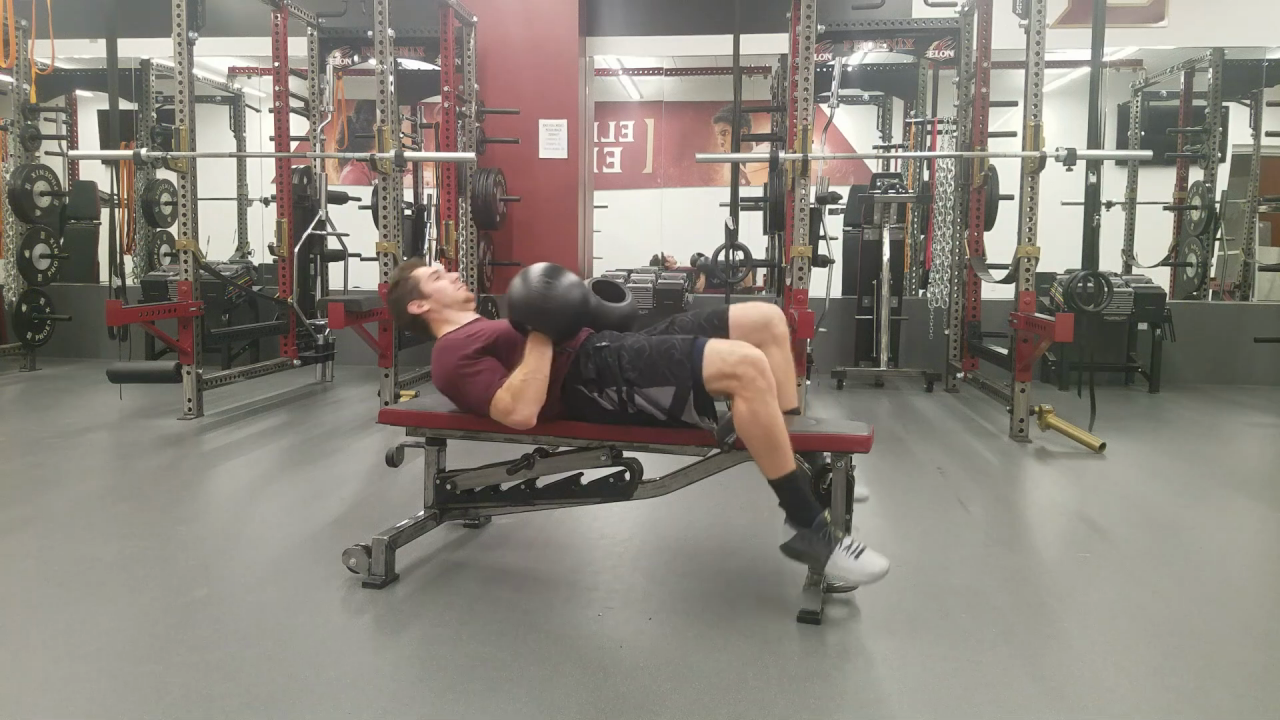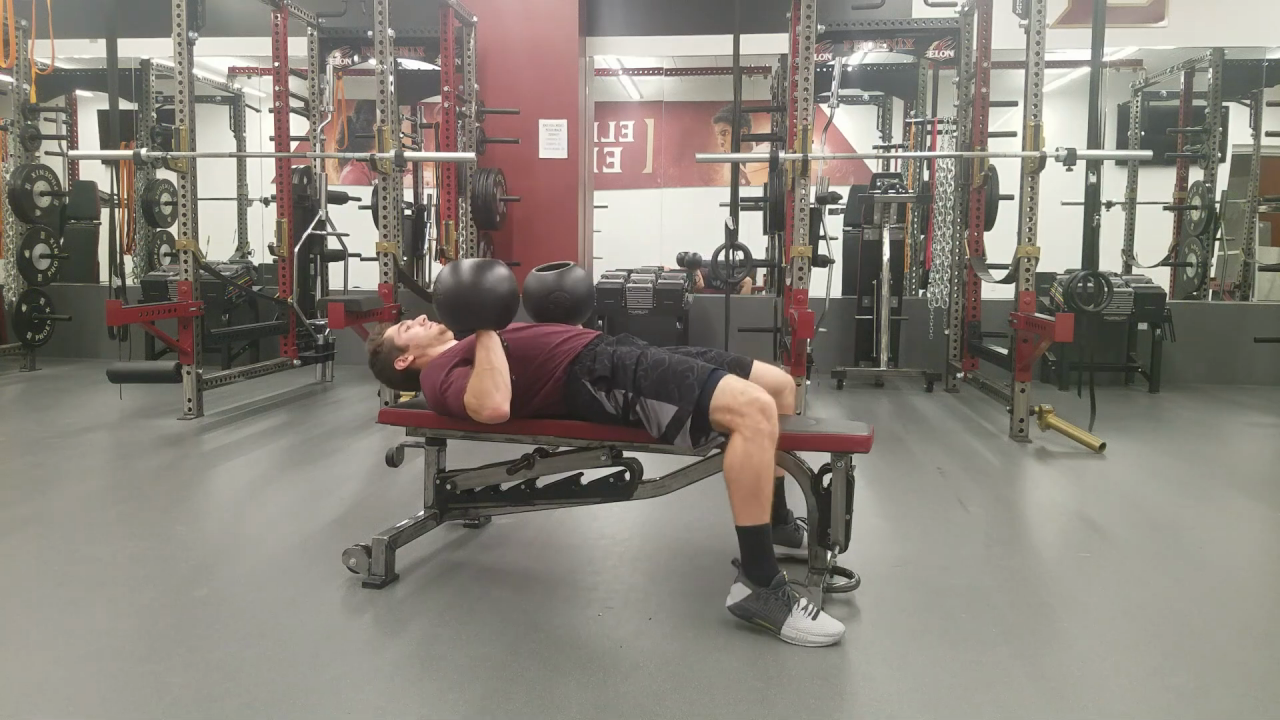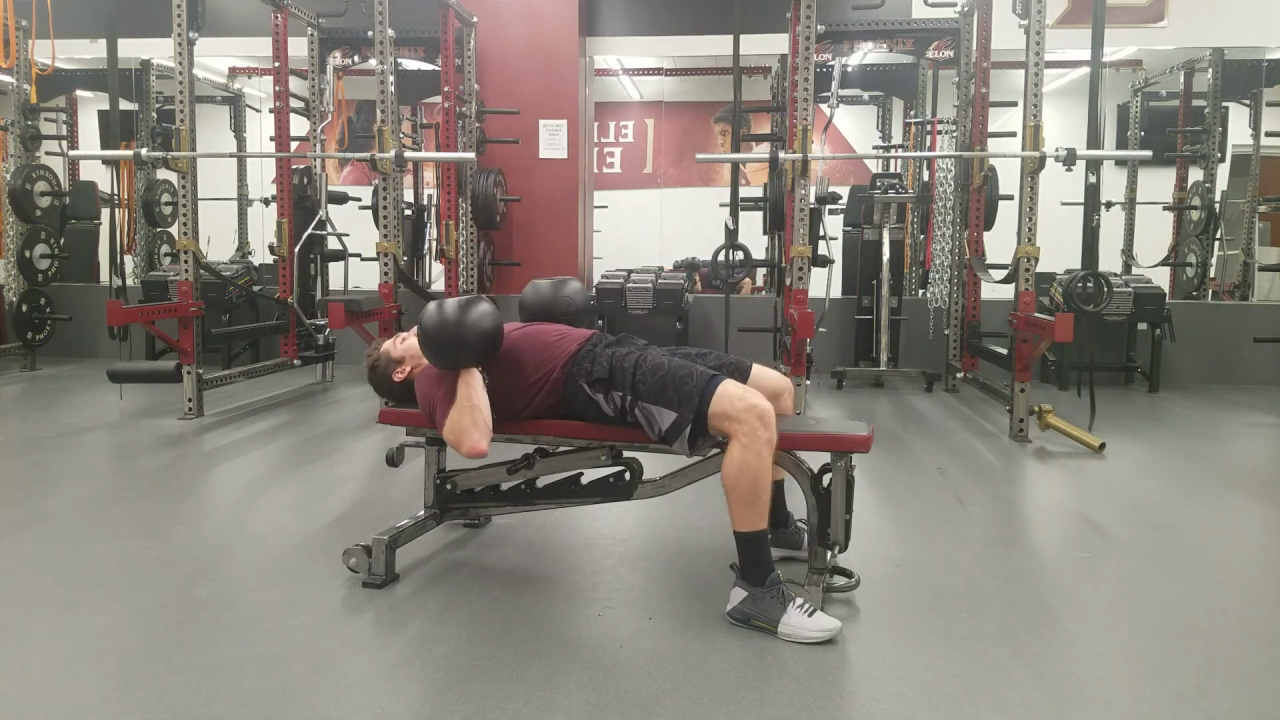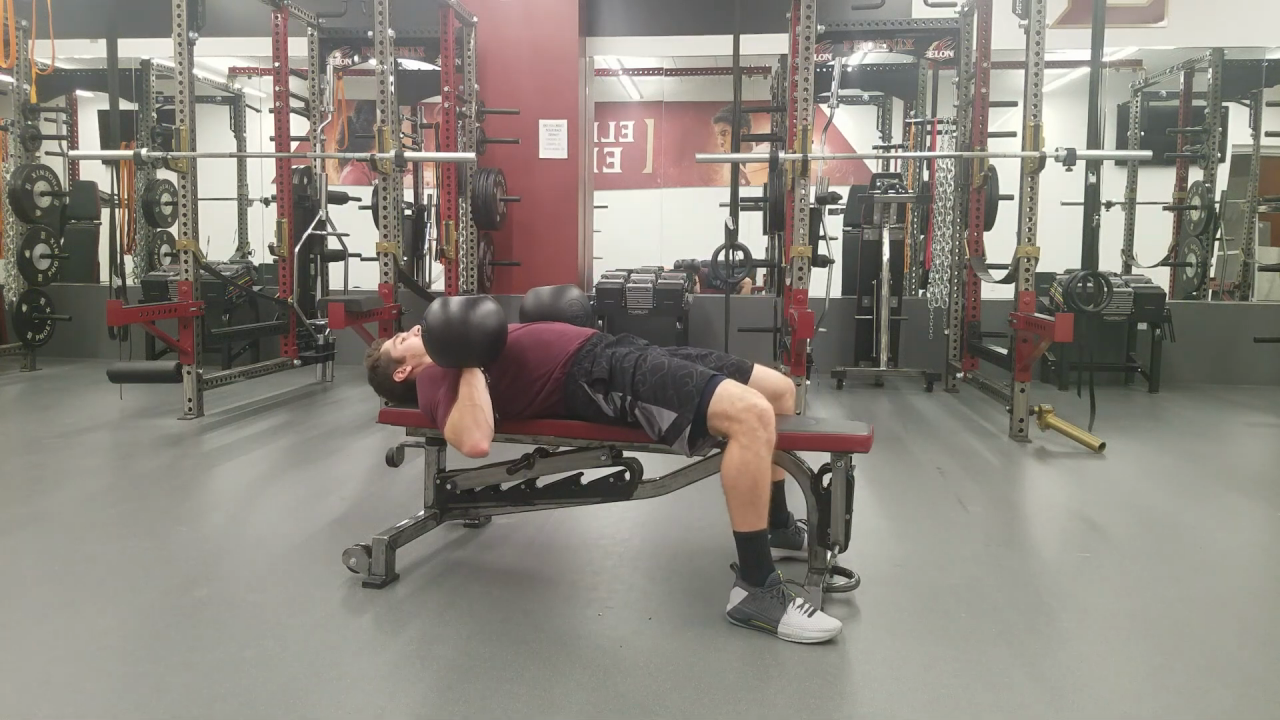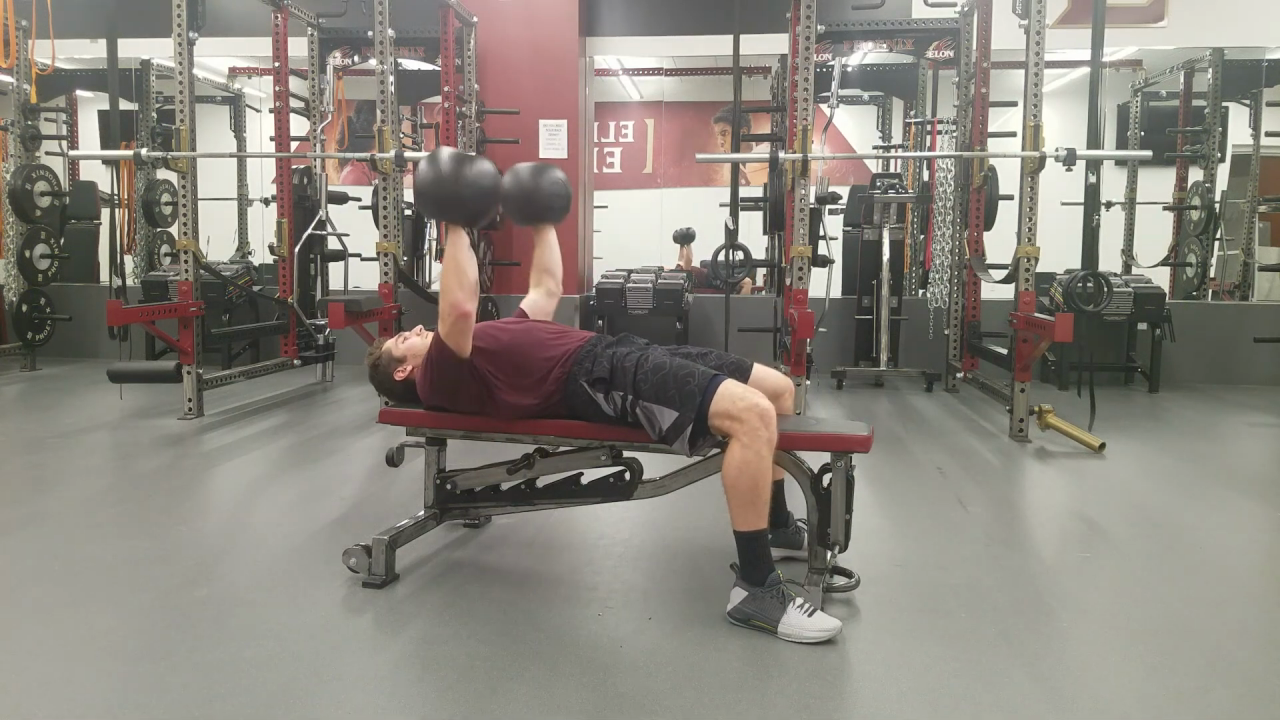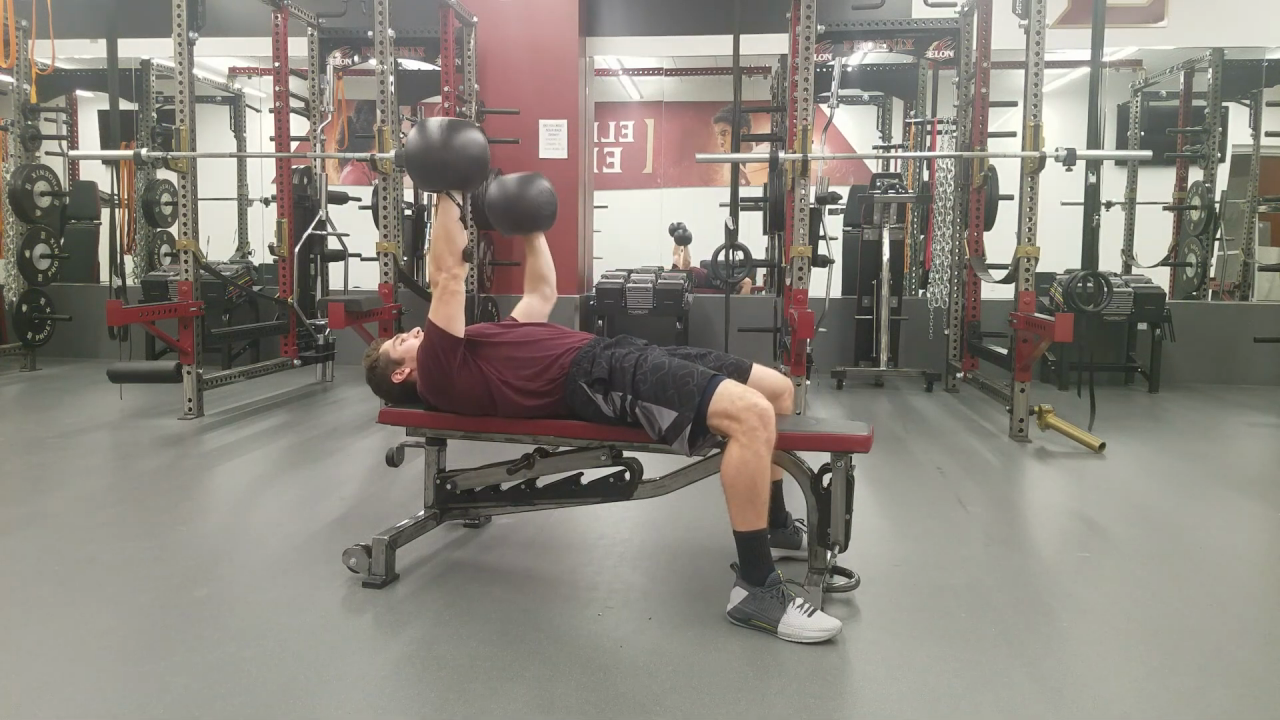
dt=0.7s
person 1, frame 1
left shoulder: (479, 331)
right shoulder: (454, 358)
right elbow: (520, 413)
right wrist: (540, 334)
left hip: (617, 349)
right hip: (600, 381)
left knee: (768, 320)
right knee: (749, 367)
left ankle: (798, 471)
right ankle: (809, 528)
person 1, frame 2
left shoulder: (466, 352)
right shoulder: (440, 372)
right elbow: (494, 407)
right wrist: (482, 327)
right hip: (600, 377)
left knee: (779, 386)
right knee: (753, 410)
left ankle: (777, 522)
right ankle: (759, 587)
person 1, frame 3
right shoulder: (435, 378)
right elbow: (474, 443)
right hip: (598, 377)
left knee: (777, 389)
right knee: (752, 416)
left ankle: (779, 526)
right ankle: (756, 589)
person 1, frame 4
right shoulder: (436, 379)
right elbow: (475, 442)
right wrist: (468, 359)
right hip: (599, 378)
left knee: (779, 391)
right knee: (751, 415)
left ankle: (779, 526)
right ankle: (757, 589)
person 1, frame 5
left shoulder: (478, 340)
right shoulder: (439, 378)
left elbow: (547, 287)
right elbow: (461, 308)
left wrist: (543, 219)
right wrist: (452, 225)
right hip: (599, 377)
left knee: (778, 390)
right knee: (753, 415)
left ankle: (779, 524)
right ankle: (756, 588)
person 1, frame 6
left shoulder: (475, 344)
right shoulder: (440, 375)
left elbow: (543, 293)
right elbow: (448, 276)
left wrist: (530, 224)
right wrist: (446, 192)
right hip: (596, 378)
left knee: (777, 390)
right knee: (751, 415)
left ankle: (777, 524)
right ankle: (756, 589)
